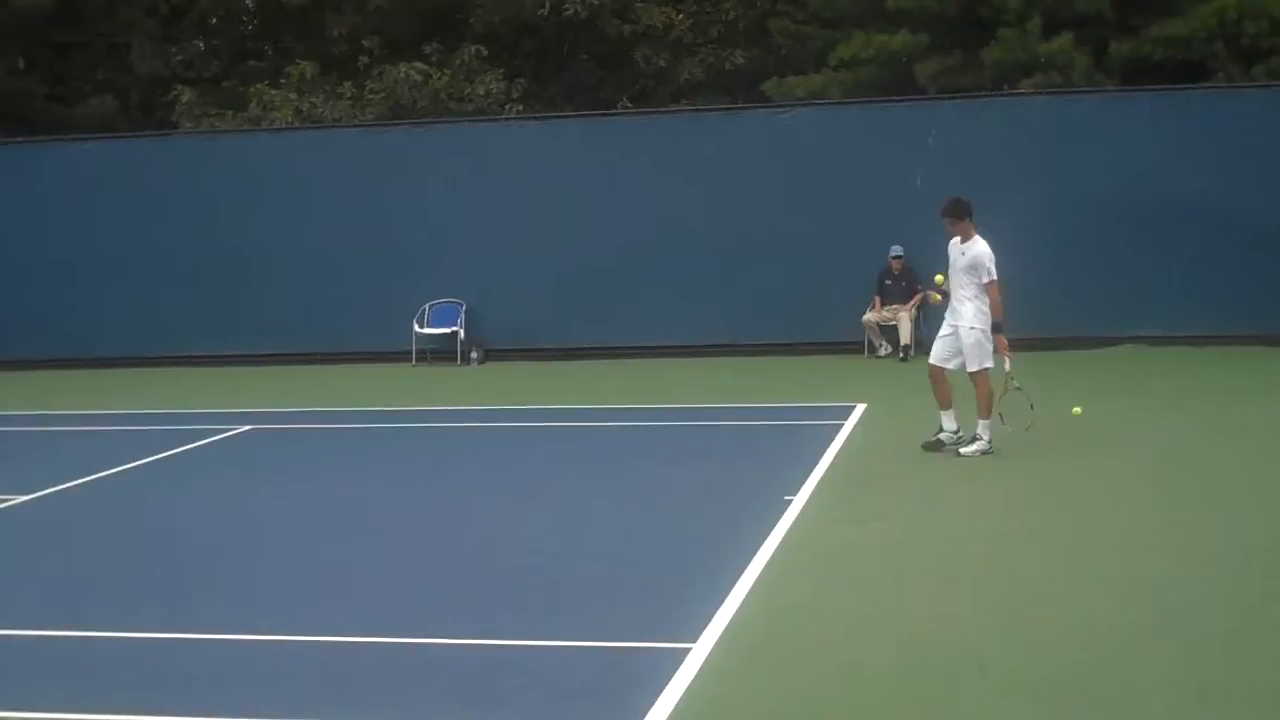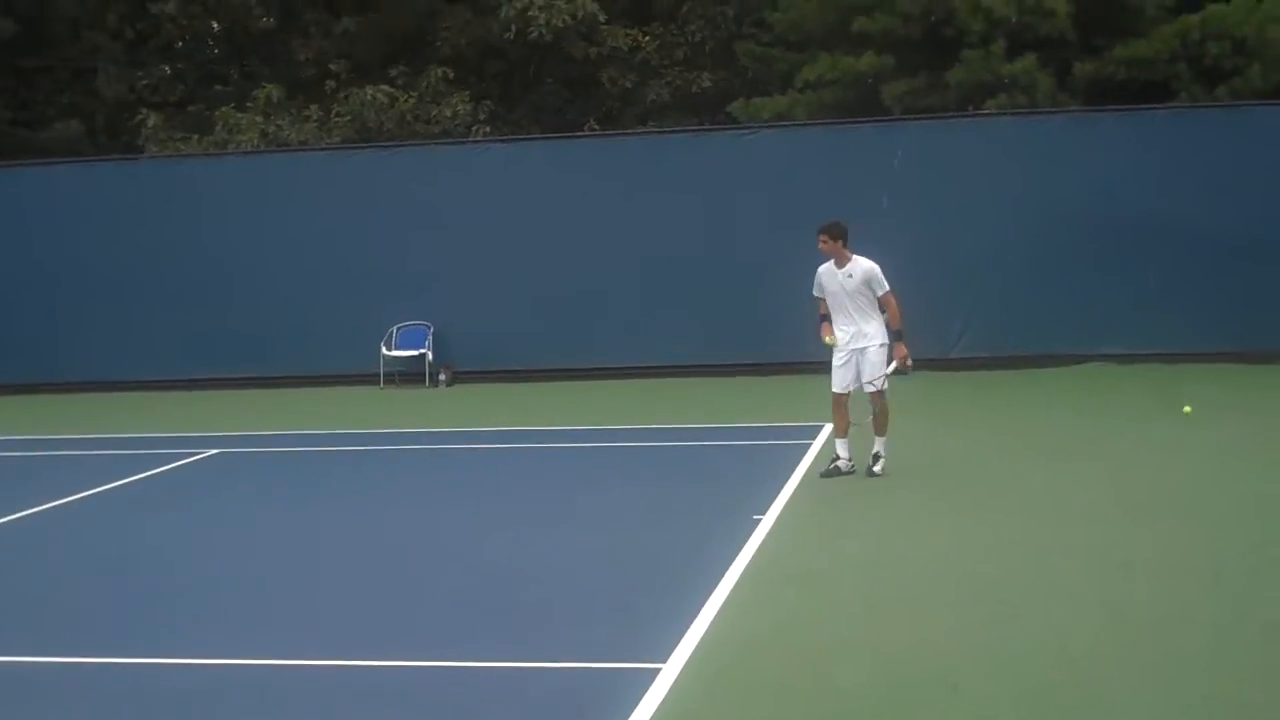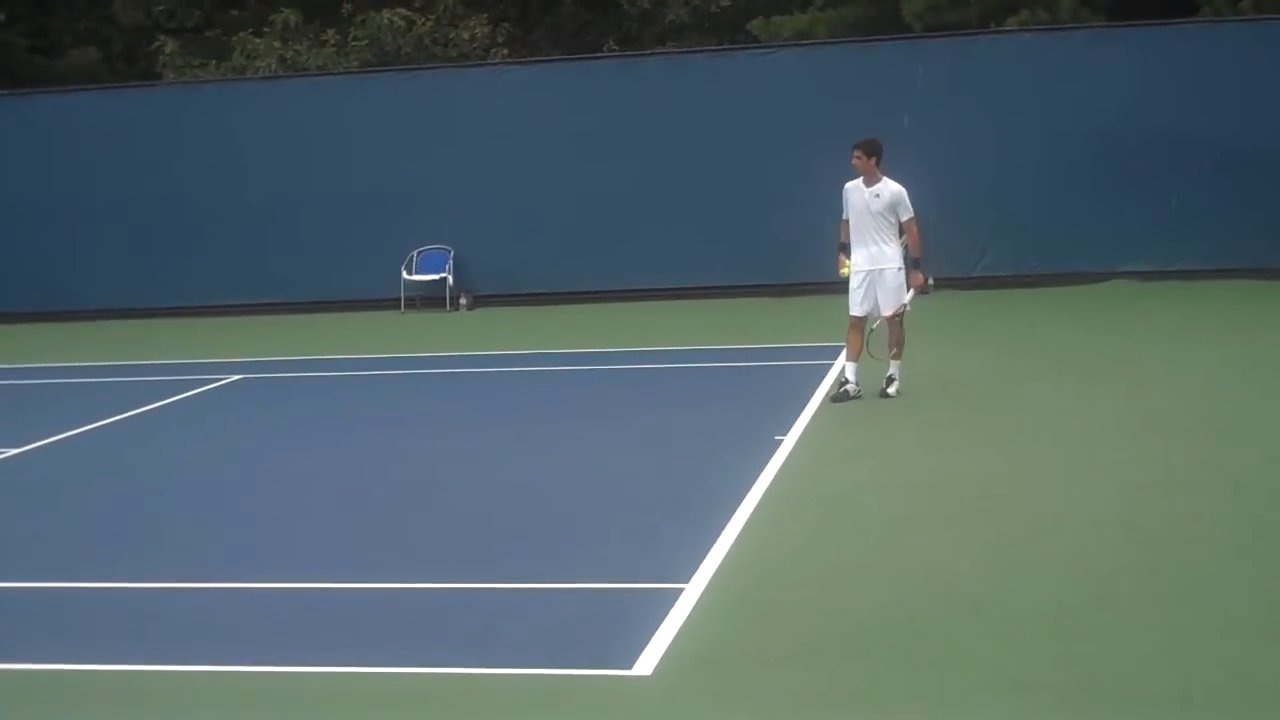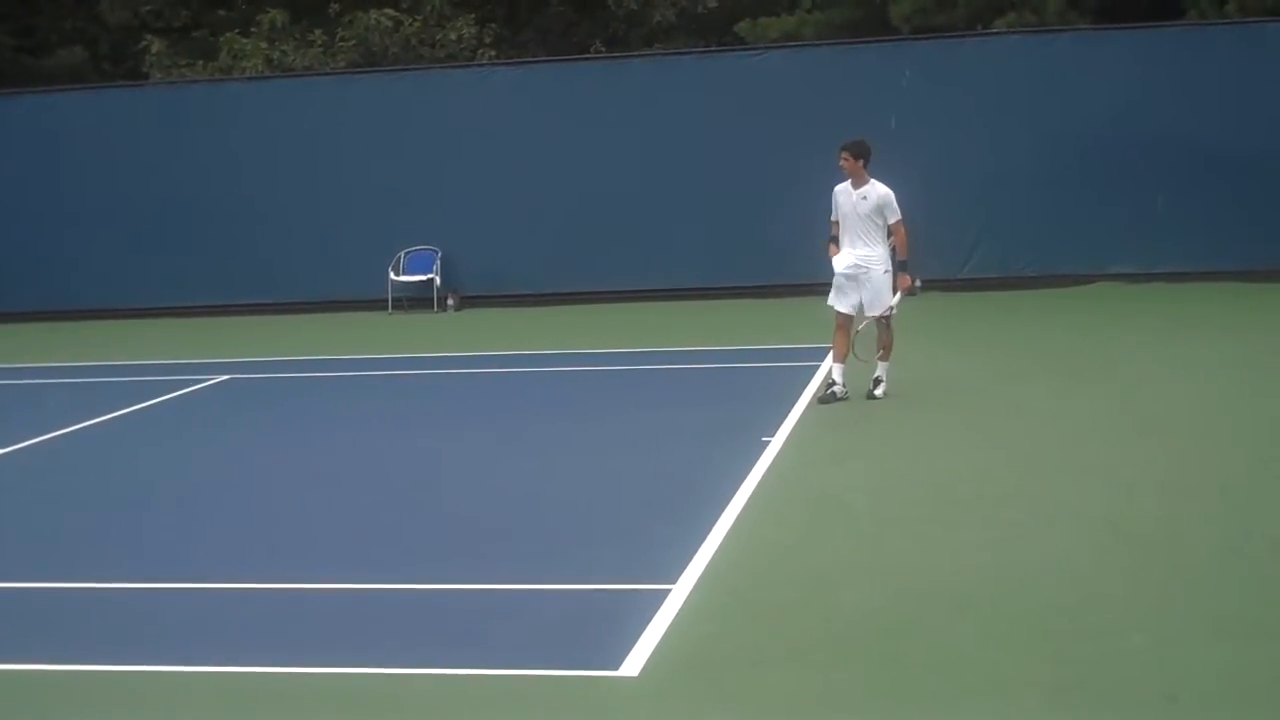
dt=0.7s
person 1, frame 1
left shoulder: (981, 251)
right shoulder: (953, 245)
left elbow: (994, 293)
left wrist: (999, 332)
right wrist: (944, 291)
left hip: (974, 323)
right hip: (952, 321)
left knee: (978, 376)
right knee: (935, 371)
left ankle: (983, 436)
right ankle: (950, 430)
person 1, frame 2
left shoulder: (868, 268)
right shoulder: (823, 273)
left elbow: (890, 304)
left wrist: (898, 342)
right wrist: (825, 323)
left hip: (873, 341)
right hip: (843, 345)
left knee: (877, 397)
right knee: (838, 399)
left ankle: (879, 453)
right ankle: (843, 458)
person 1, frame 3
left shoulder: (895, 191)
right shoulder: (849, 189)
left elbow: (911, 231)
left wrist: (916, 268)
right wrist: (843, 252)
left hip: (890, 266)
right hip: (860, 267)
left knee: (894, 320)
right knee: (855, 322)
left ankle: (893, 376)
right ankle: (850, 381)
person 1, frame 4
left shoulder: (882, 193)
right shoulder: (839, 191)
left elbow: (898, 232)
left wrist: (903, 271)
right wrist: (833, 243)
left hip: (876, 267)
right hip: (847, 266)
left knee: (883, 322)
right knee: (842, 322)
left ankle: (880, 377)
right ankle: (837, 382)
